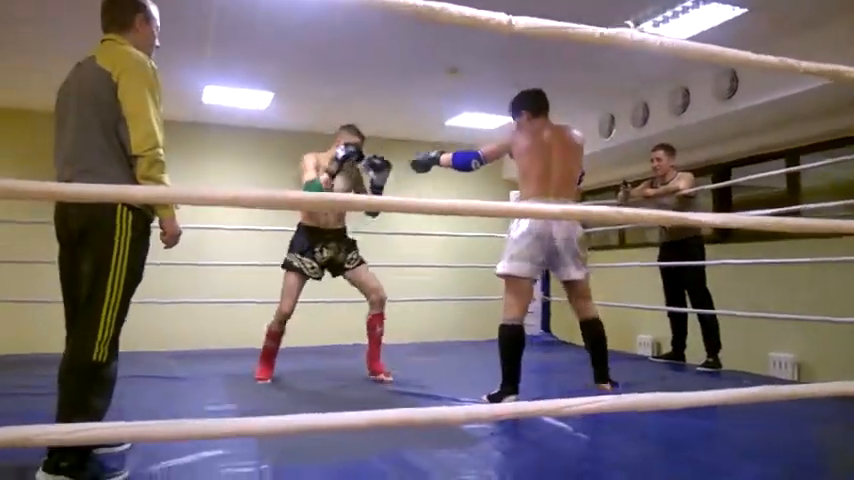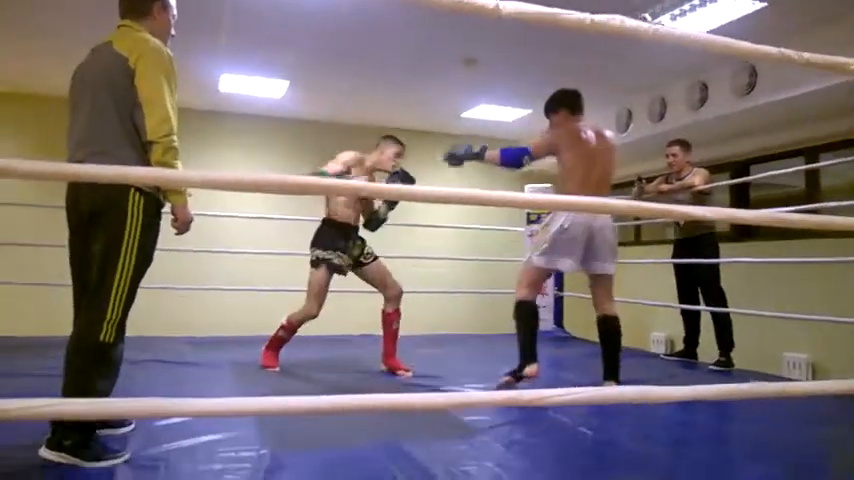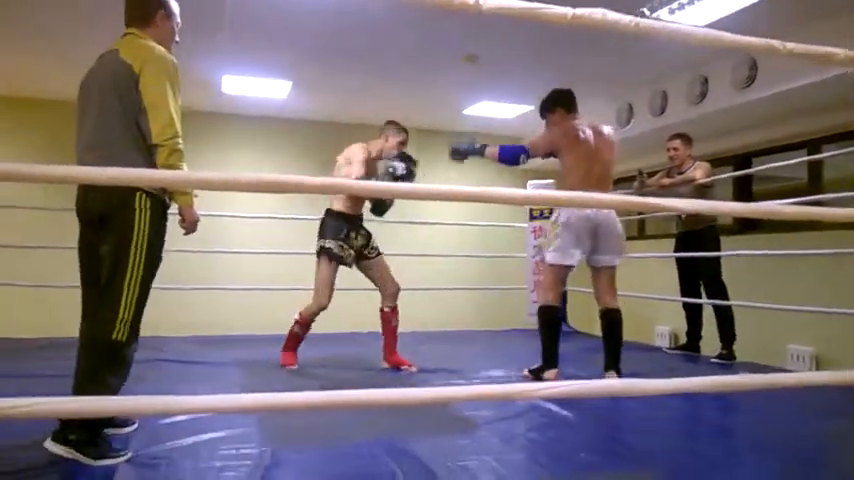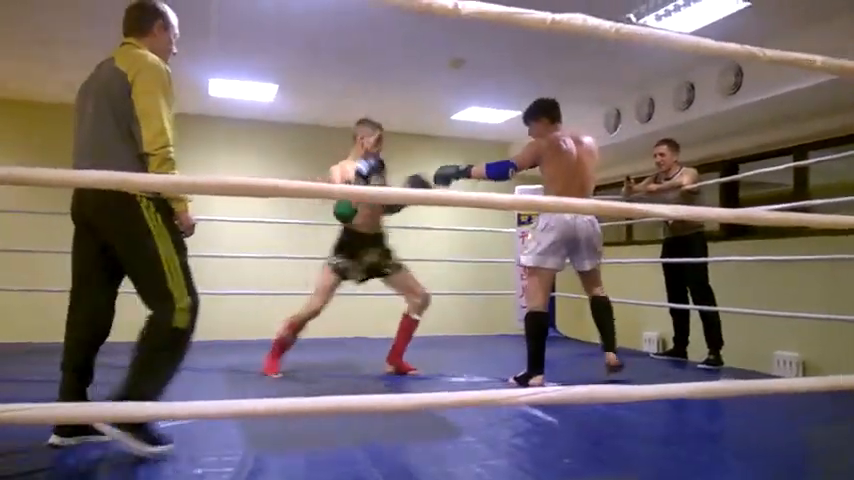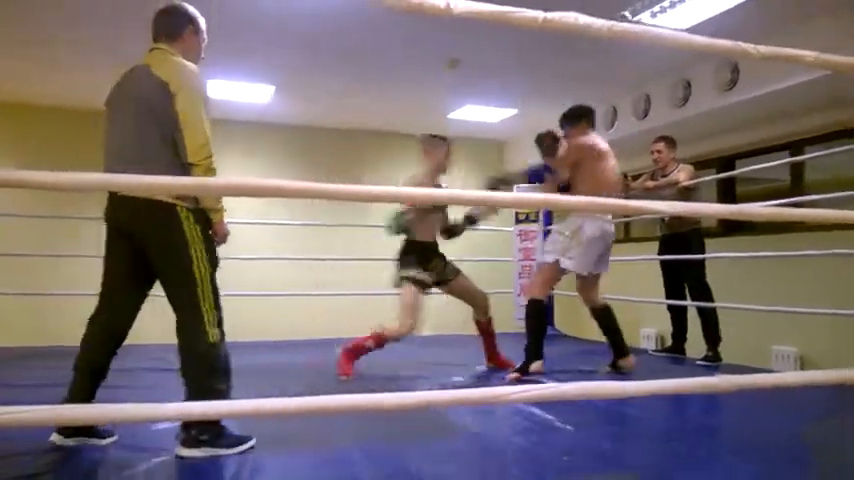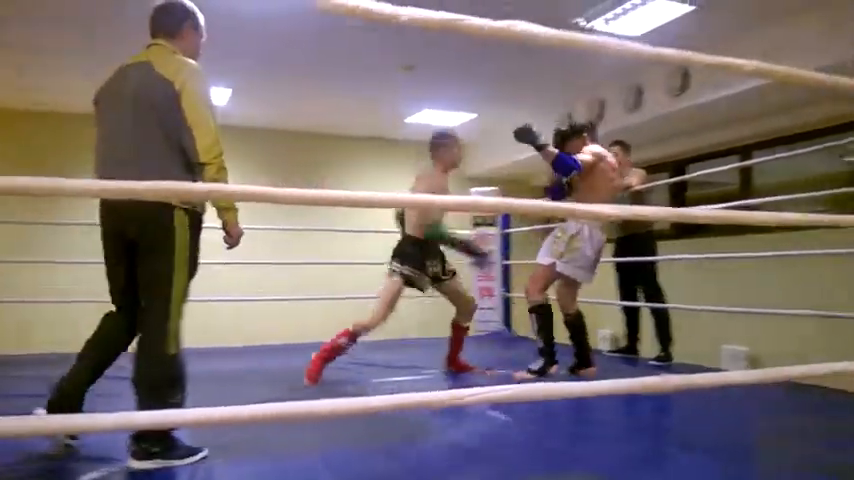
dt=0.3s
person 1, frame 1
left shoulder: (77, 73)
right shoulder: (133, 62)
left elbow: (74, 146)
right elbow: (145, 144)
right wrist: (166, 210)
left hip: (72, 207)
right hip: (113, 208)
left knee: (85, 330)
right knee: (99, 332)
person 1, frame 2
left shoulder: (91, 60)
right shoulder: (150, 50)
left elbow: (84, 131)
right elbow: (159, 130)
right wrist: (178, 196)
left hip: (83, 191)
right hip: (126, 192)
left knee: (93, 311)
right knee: (106, 314)
right ankle: (71, 434)
person 1, frame 3
left shoulder: (99, 66)
right shoulder: (154, 57)
left elbow: (95, 136)
right elbow: (165, 135)
right wrist: (184, 197)
left hip: (92, 194)
right hip: (134, 195)
left knee: (101, 309)
right knee: (119, 313)
left ankle: (93, 413)
right ankle: (78, 427)
person 1, frame 4
left shoulder: (98, 75)
right shoulder: (149, 68)
right elbow: (156, 144)
right wrist: (180, 204)
left hip: (89, 200)
right hip: (130, 200)
left knee: (89, 308)
right knee: (176, 302)
left ankle: (71, 417)
person 1, frame 5
left shoulder: (125, 81)
right shoulder: (183, 73)
left elbow: (122, 152)
right elbow: (197, 151)
right wrist: (215, 211)
left hip: (123, 207)
right hip: (169, 209)
left knee: (114, 312)
right knee: (199, 314)
left ankle: (75, 418)
right ankle: (203, 427)
person 1, frame 6
left shoulder: (116, 79)
right shoulder: (185, 72)
left elbow: (110, 150)
right elbow: (207, 149)
right wrist: (227, 212)
left hip: (117, 207)
right hip: (166, 209)
left knee: (127, 313)
right knee: (162, 321)
left ankle: (64, 403)
right ankle: (153, 438)
person 2, frame 1
left shoulder: (518, 137)
right shoulder: (575, 137)
left elbow: (474, 159)
left wrist: (434, 158)
left hip: (531, 218)
right hip: (567, 219)
left knee: (514, 307)
right knee: (584, 304)
left ankle: (508, 390)
right ankle: (603, 378)
person 2, frame 2
left shoulder: (562, 134)
right shoulder: (608, 139)
left elbow: (517, 157)
left wrist: (472, 152)
left hip: (569, 215)
right hip: (602, 219)
left knee: (526, 285)
right knee: (604, 302)
left ankle: (527, 363)
right ankle: (612, 378)
person 2, frame 3
left shoulder: (561, 133)
right shoulder: (607, 133)
left elbow: (517, 154)
left wrist: (475, 149)
left hip: (574, 211)
right hip: (605, 213)
left knee: (549, 290)
right knee: (607, 294)
left ankle: (549, 366)
right ankle: (612, 369)
person 2, frame 4
left shoulder: (543, 144)
right shoulder: (589, 143)
left elbow: (504, 170)
left wrist: (459, 171)
left hip: (555, 218)
right hip: (585, 219)
left knee: (536, 295)
right knee: (594, 287)
left ankle: (534, 372)
right ankle: (611, 352)
person 2, frame 5
left shoulder: (581, 145)
right shoulder: (605, 151)
left elbow: (552, 176)
right wrist: (557, 158)
left hip: (583, 222)
right hip: (604, 224)
left knee: (537, 287)
right knee: (588, 292)
left ankle: (533, 360)
right ankle: (623, 356)
person 2, frame 6
left shoulder: (594, 152)
right shoulder: (606, 164)
left elbow: (569, 166)
right elbow: (561, 192)
left wrist: (538, 143)
right wrist: (552, 151)
left hip: (578, 229)
right hip: (591, 234)
left knee: (534, 288)
right knee: (566, 299)
left ankle: (547, 359)
right ankle: (584, 363)
person 3, frame 1
left shoulder: (353, 171)
right shoulder: (312, 161)
left elbow: (372, 210)
right elbow: (311, 195)
left wrist: (377, 184)
right wrist: (334, 167)
left hip: (340, 241)
right hip: (308, 239)
left knee: (377, 296)
right knee: (285, 310)
left ankle: (374, 364)
right ankle: (266, 364)
person 3, frame 2
left shoulder: (369, 179)
right shoulder: (351, 158)
left elbow: (371, 223)
right elbow: (318, 177)
left wrist: (390, 201)
left hip: (353, 239)
right hip: (331, 236)
left knee: (394, 292)
right knee: (312, 309)
left ankle: (389, 359)
right ankle: (271, 350)
person 3, frame 3
left shoulder: (374, 165)
right shoulder: (358, 151)
left elbow: (379, 209)
left wrist: (396, 183)
right wrist: (388, 176)
left hip: (357, 229)
right hip: (336, 226)
left knee: (391, 289)
right knee: (321, 302)
left ankle: (391, 355)
right ankle: (289, 349)
person 3, frame 4
left shoulder: (374, 167)
right shoulder: (339, 171)
left elbow: (387, 207)
right elbow: (343, 214)
right wrist: (361, 182)
left hip: (377, 247)
right hip: (350, 245)
left knee: (421, 298)
right knee: (314, 307)
left ankle: (395, 360)
right ankle: (274, 356)
person 3, frame 5
left shoulder: (436, 188)
right shoulder: (420, 182)
left elbow: (447, 232)
right elbow: (399, 226)
left wrist: (467, 221)
left hip: (434, 256)
right hip: (414, 256)
left knee: (481, 299)
right knee: (405, 327)
left ankle: (493, 356)
right ankle: (349, 353)
person 3, frame 6
left shoulder: (426, 178)
right shoulder: (435, 181)
left elbow: (402, 218)
right elbow: (432, 229)
right wrist: (467, 246)
left hip: (430, 253)
right hip: (411, 253)
left knee: (468, 306)
right knee: (378, 317)
left ankle: (453, 360)
right ankle: (323, 357)
person 4, frame 1
left shoulder: (686, 177)
right shoulder: (651, 184)
left elbow: (681, 187)
right elbow: (623, 199)
left wrist: (654, 193)
right wrist: (625, 192)
left hip: (689, 243)
right hip: (667, 245)
left knee: (700, 298)
right knee: (673, 301)
left ankle: (713, 355)
right ankle: (677, 350)
person 4, frame 2
left shoulder: (701, 173)
right shoulder: (667, 179)
left elbow: (696, 183)
right elbow: (640, 194)
left wrist: (669, 189)
right wrist: (640, 188)
left hip: (703, 240)
right hip: (681, 242)
left knee: (713, 296)
right knee: (686, 298)
left ankle: (725, 354)
right ankle: (690, 348)
person 4, frame 3
left shoulder: (702, 167)
right shoulder: (668, 173)
left elbow: (697, 177)
right elbow: (642, 188)
left wrist: (670, 183)
right wrist: (641, 182)
left hip: (704, 233)
right hip: (683, 235)
left knee: (714, 289)
right knee: (688, 291)
left ankle: (728, 347)
right ankle: (692, 341)
person 4, frame 4
left shoulder: (689, 173)
right shoulder: (655, 179)
left elbow: (684, 183)
right elbow: (628, 193)
left wrist: (656, 188)
right wrist: (629, 187)
left hip: (691, 239)
right hip: (670, 241)
left knee: (701, 294)
right knee: (675, 297)
left ankle: (715, 352)
right ankle: (679, 347)
person 4, frame 5
left shoulder: (686, 169)
right shoulder: (652, 176)
left elbow: (680, 180)
right elbow: (629, 190)
left wrist: (654, 185)
right wrist: (627, 185)
left hip: (689, 236)
right hip: (667, 238)
left knee: (699, 291)
right knee: (673, 294)
left ankle: (713, 349)
right ankle: (678, 344)
person 4, frame 6
left shoulder: (638, 174)
left elbow: (632, 185)
left hip: (641, 238)
right hip: (623, 240)
left knee: (651, 291)
right knee: (627, 294)
left ankle: (665, 349)
right ankle: (631, 343)
